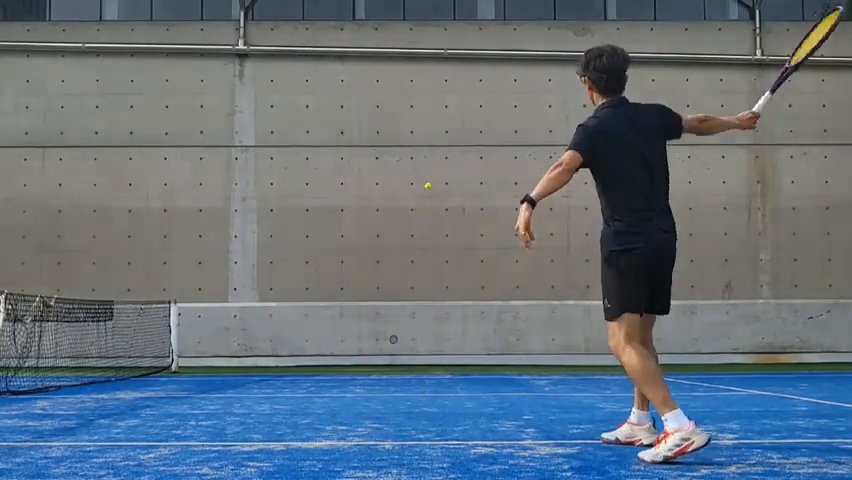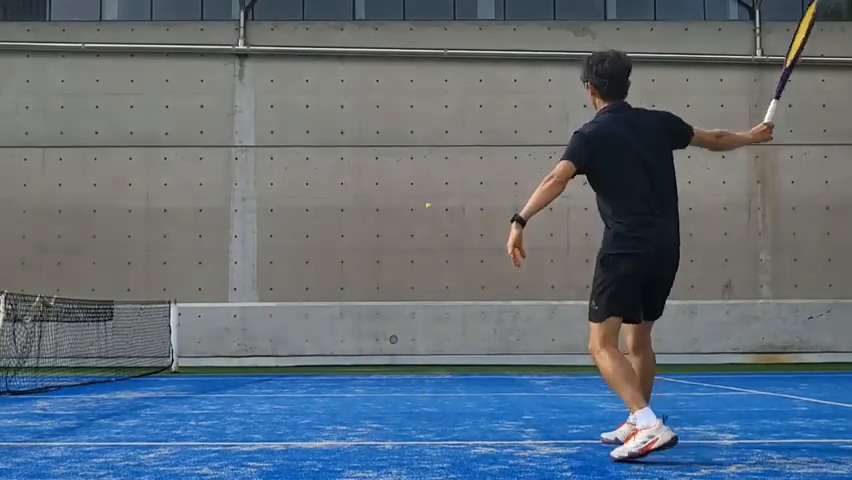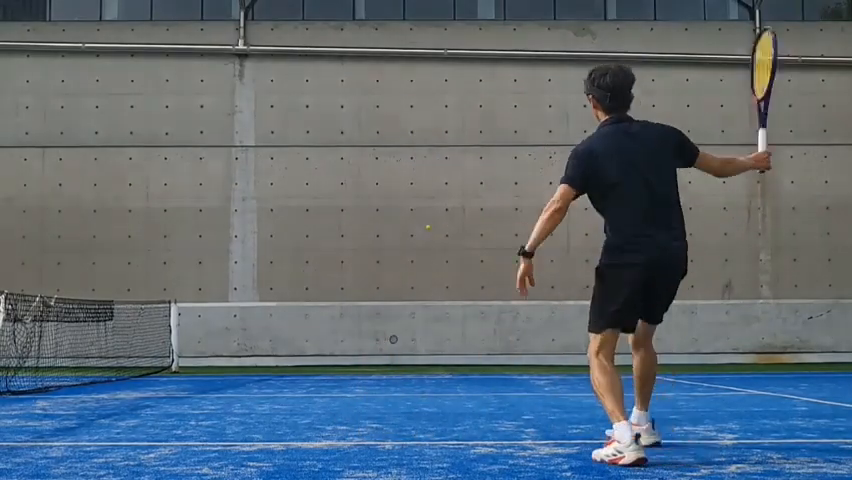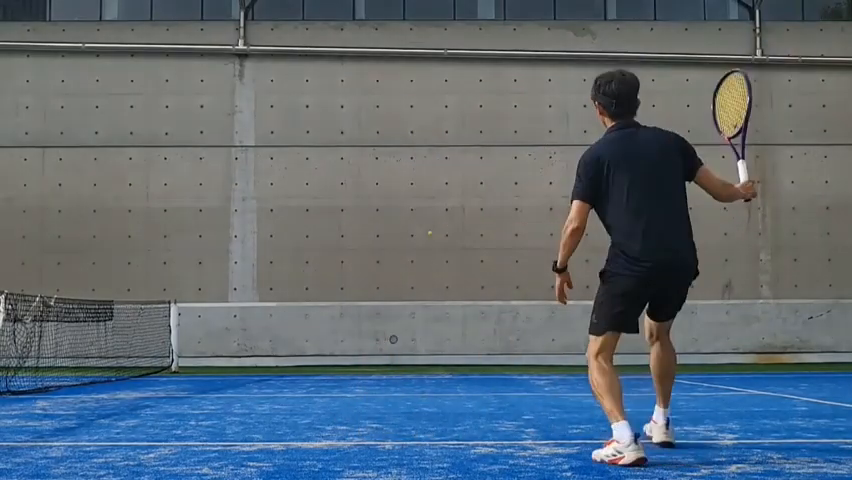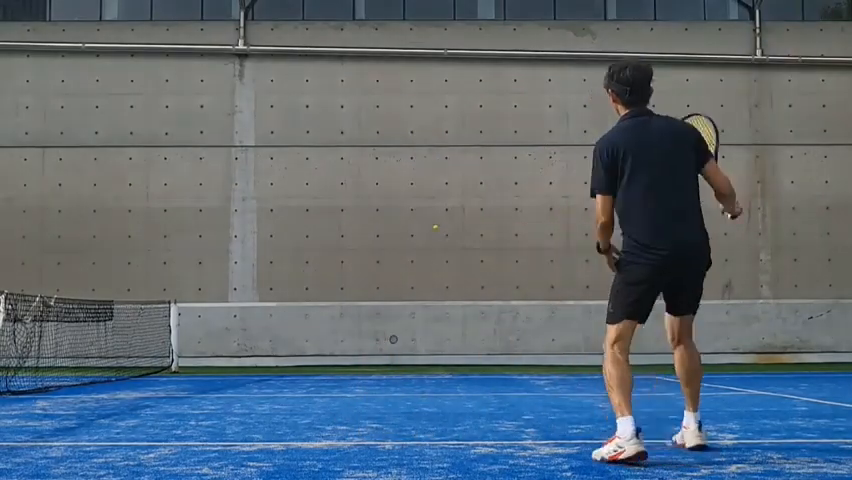
dt=0.1s
person 1, frame 1
left shoulder: (593, 129)
right shoulder: (653, 115)
left elbow: (563, 168)
right elbow: (699, 123)
left wrist: (528, 204)
right wrist: (738, 122)
left hip: (626, 246)
right hip: (663, 242)
left knee: (623, 343)
right knee: (641, 336)
left ankle: (681, 429)
right ankle: (639, 422)
person 1, frame 2
left shoulder: (590, 135)
right shoulder: (658, 123)
left elbow: (556, 179)
right elbow: (713, 140)
left wrist: (520, 220)
right wrist: (750, 138)
left hip: (624, 250)
right hip: (665, 248)
left knee: (602, 346)
right knee: (638, 341)
left ankle: (648, 427)
right ankle: (640, 422)
person 1, frame 3
left shoulder: (588, 150)
right shoulder: (664, 135)
left elbow: (556, 207)
right elbow: (716, 166)
left wrist: (526, 253)
right wrist: (752, 162)
left hip: (624, 262)
right hip: (671, 258)
left knee: (598, 354)
right knee: (642, 339)
left ankle: (623, 439)
right ankle: (643, 422)
person 1, frame 4
left shoulder: (596, 156)
right shoulder: (670, 142)
left elbow: (575, 225)
right elbow: (717, 190)
left wrist: (560, 269)
right wrist: (742, 192)
left hip: (629, 265)
right hip: (679, 261)
left knee: (598, 357)
right knee: (659, 335)
left ankle: (623, 441)
right ankle: (661, 422)
person 1, frame 5
left shoulder: (609, 144)
right shoulder: (684, 131)
left elbow: (604, 217)
right elbow: (724, 189)
left wrist: (605, 249)
right wrist: (733, 208)
left hip: (642, 256)
right hip: (692, 251)
left knee: (615, 346)
right knee: (682, 339)
left ankle: (626, 436)
right ankle: (692, 426)
